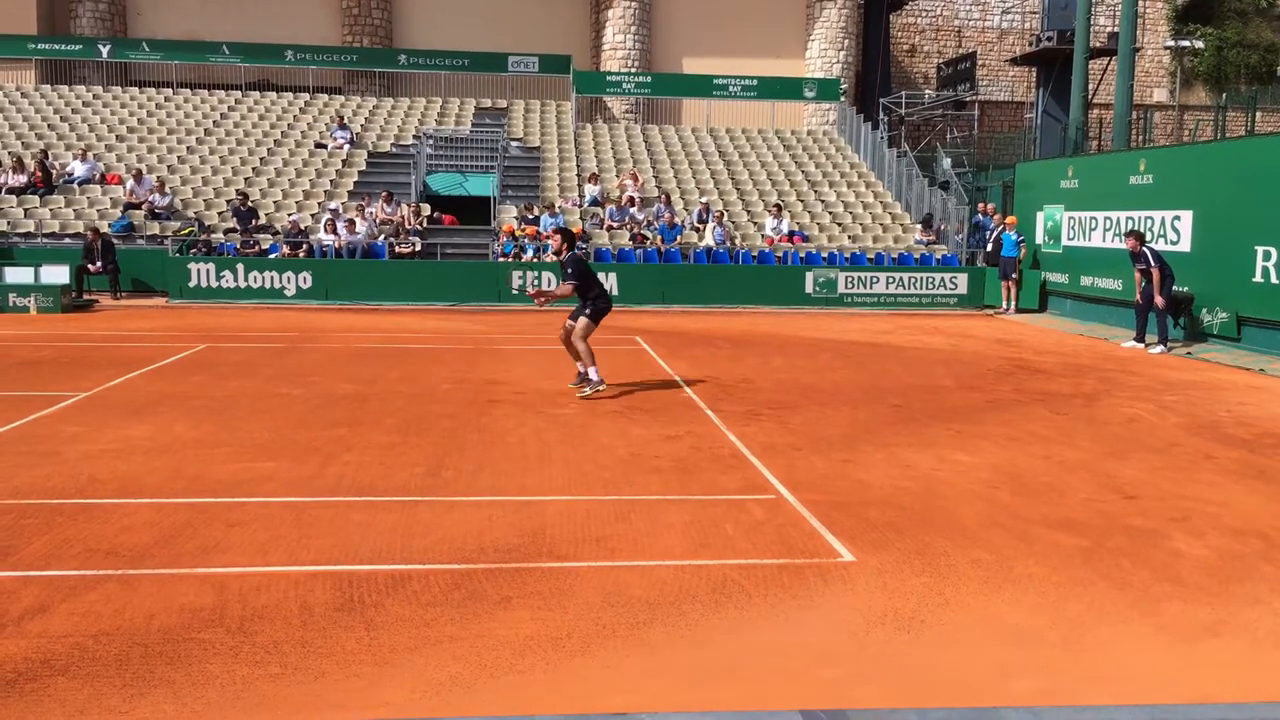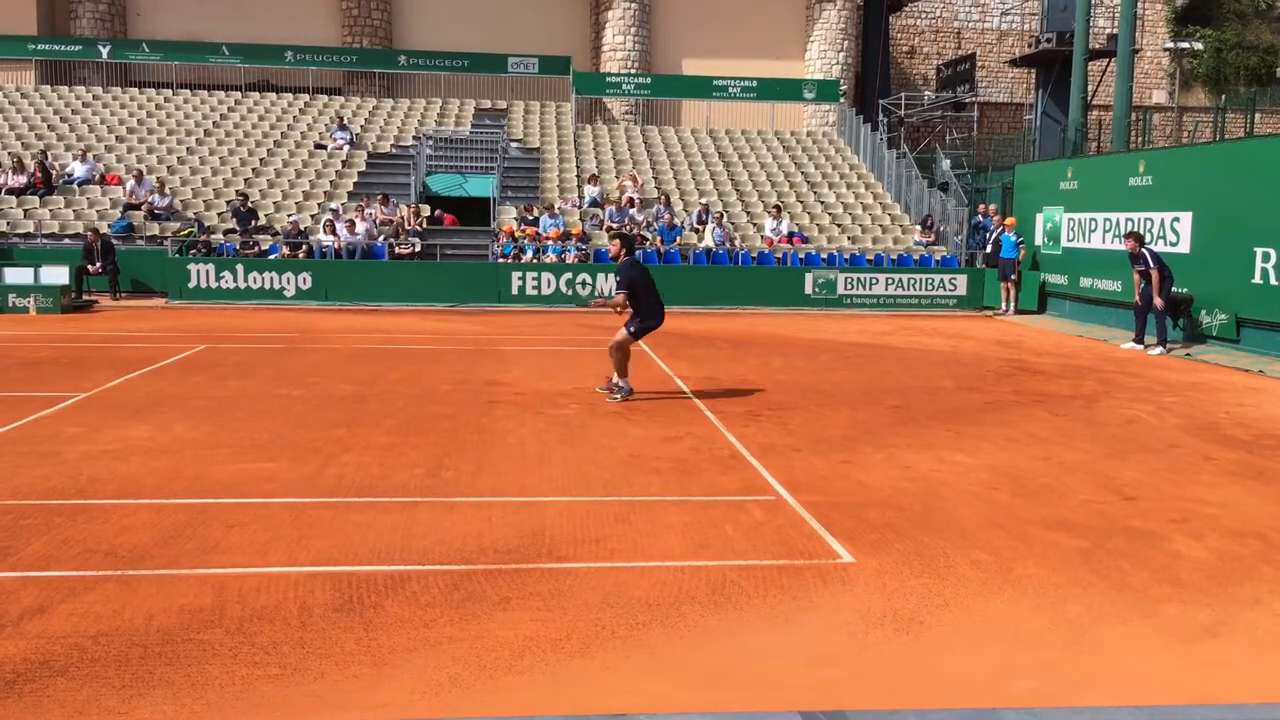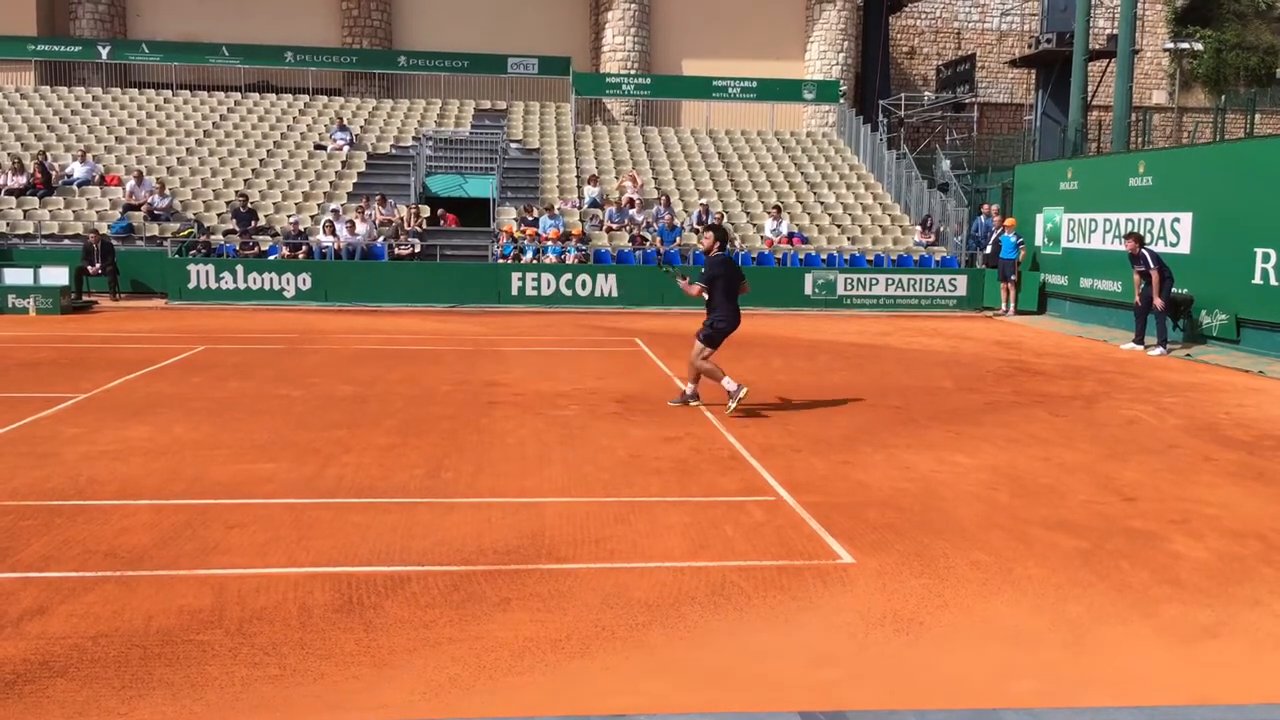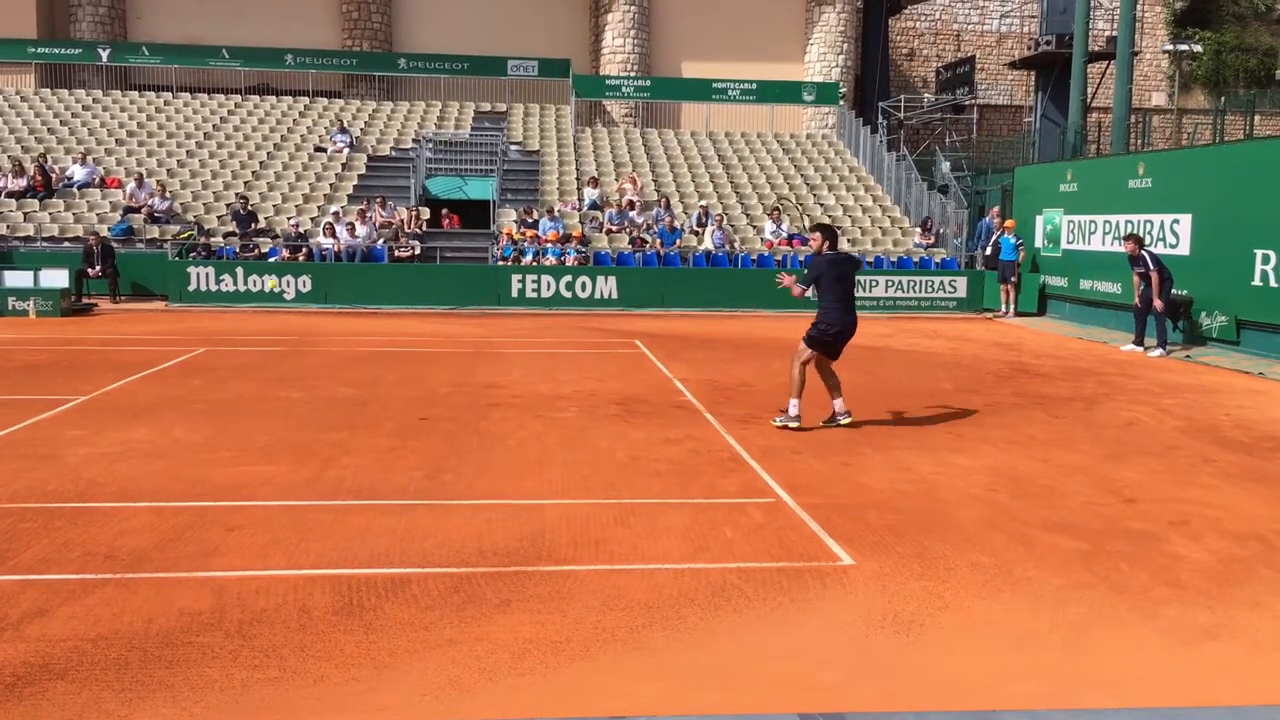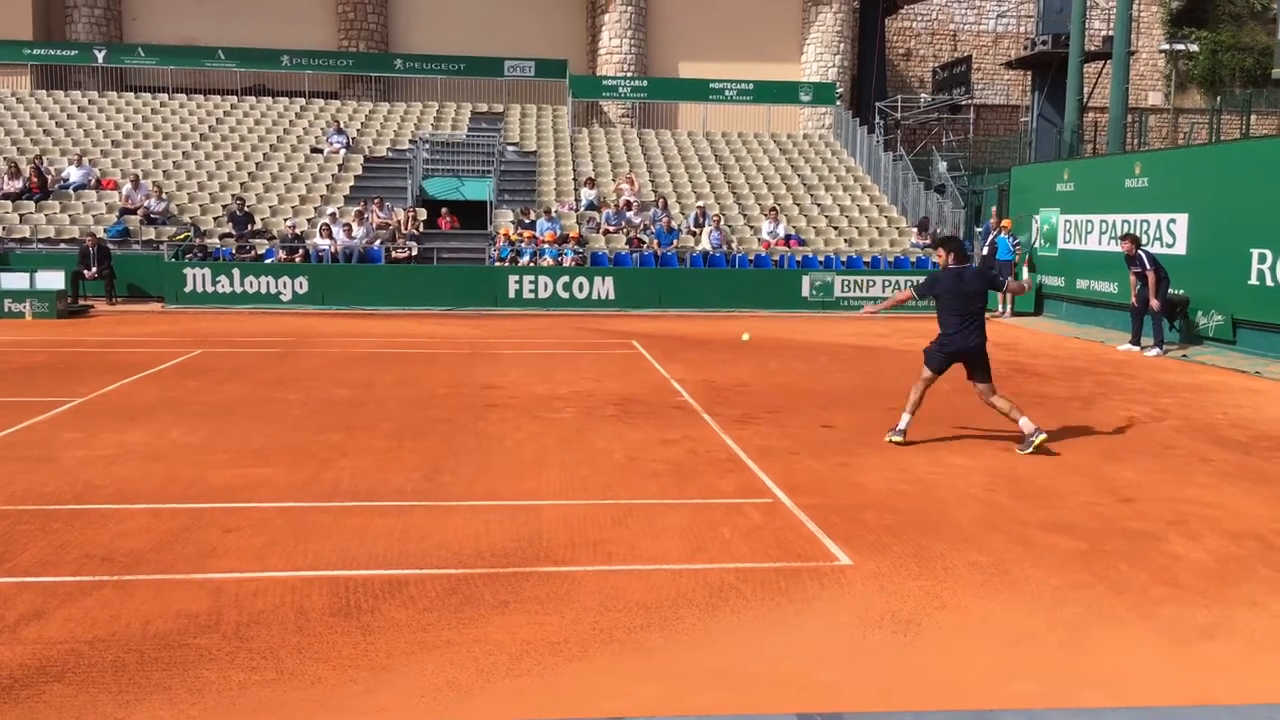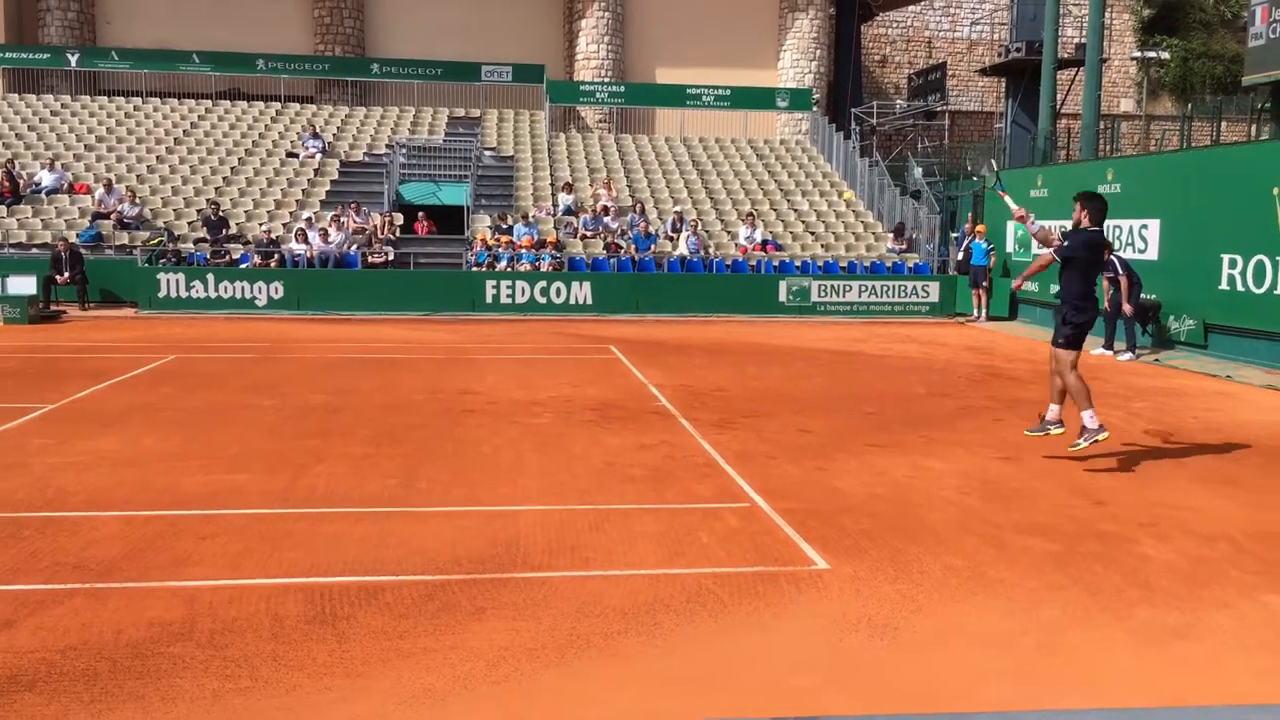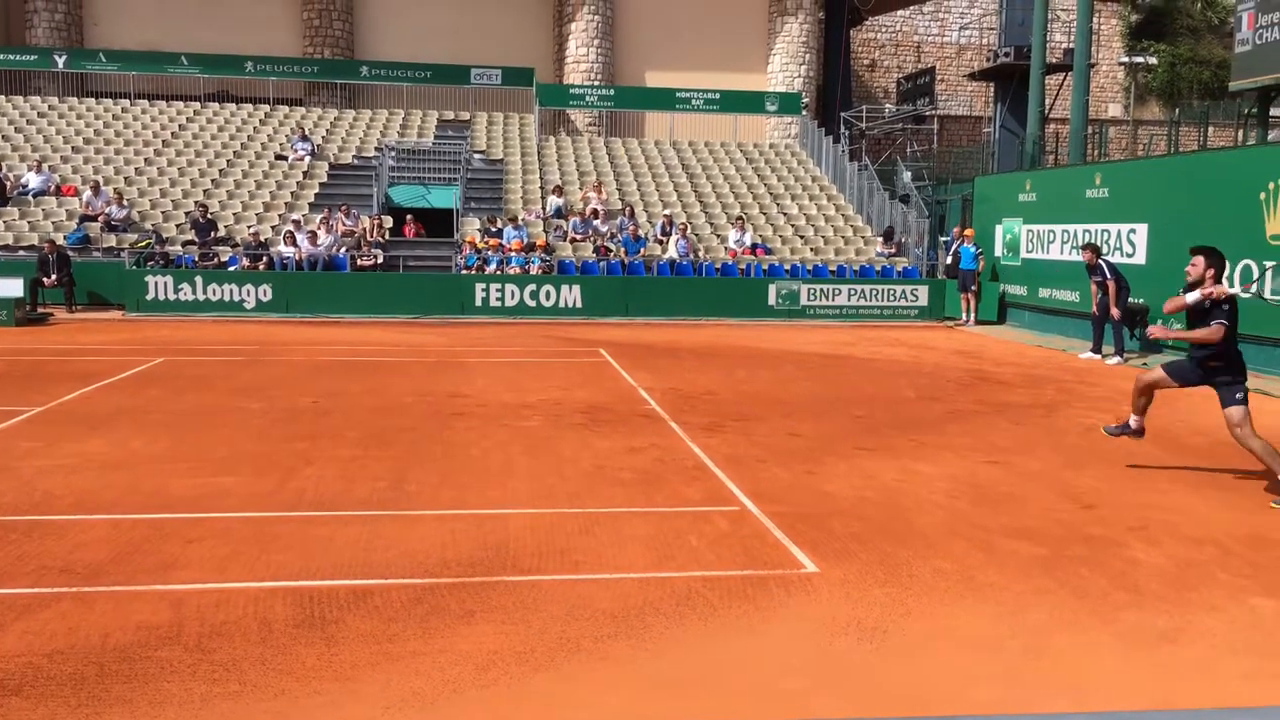
dt=0.3s
person 1, frame 1
left shoulder: (572, 261)
right shoulder: (567, 261)
left elbow: (568, 290)
right elbow: (564, 287)
left wrist: (544, 294)
right wrist: (546, 293)
left hip: (599, 303)
right hip: (588, 303)
left knee: (578, 337)
right knee: (565, 335)
left ankle: (595, 379)
right ankle: (584, 372)
person 1, frame 2
left shoulder: (623, 268)
right shoulder: (632, 265)
left elbow: (620, 300)
left wrist: (606, 303)
right wrist: (623, 305)
left hip: (649, 316)
right hip: (645, 314)
left knee: (615, 345)
right knee: (620, 344)
left ankle: (624, 387)
right ankle: (617, 382)
person 1, frame 3
left shoulder: (713, 263)
right shoulder: (730, 262)
left elbow: (696, 292)
right elbow: (744, 288)
left wrist: (685, 286)
left hip: (720, 318)
right hip: (729, 317)
left knee: (697, 359)
right knee: (698, 355)
left ankle: (734, 389)
right ankle: (689, 394)
person 1, frame 4
left shoulder: (817, 263)
right shoulder: (847, 260)
left elbow: (798, 293)
right elbow: (859, 263)
left wrist: (791, 283)
left hip: (829, 322)
right hip: (848, 324)
left knee: (798, 361)
right knee: (821, 364)
left ankle: (792, 413)
right ankle: (841, 412)
person 1, frame 5
left shoulder: (941, 278)
right shoulder: (982, 275)
left elbow: (906, 295)
right elbow: (1015, 288)
left wrist: (877, 307)
right wrist: (1024, 285)
left hip: (949, 344)
right hip: (975, 344)
left knee: (922, 383)
right knee: (990, 394)
left ankle: (900, 429)
right ankle: (1031, 430)
person 1, frame 6
left shoulder: (1080, 238)
right shoulder: (1095, 239)
left elbow: (1044, 261)
right elbow: (1053, 241)
left wrist: (1021, 278)
right wrist: (1028, 222)
left hip: (1074, 310)
right hip: (1081, 308)
left knee: (1066, 369)
right knee: (1056, 366)
left ankle: (1093, 426)
right ankle: (1053, 419)
person 1, frame 7
left shoulder: (1225, 301)
right shoulder: (1193, 294)
left elbow: (1214, 333)
right elbow: (1168, 308)
left wrist: (1169, 333)
right wrist: (1199, 293)
left hip: (1227, 372)
right hip: (1197, 365)
left knee: (1242, 432)
right knee: (1143, 382)
right ankle: (1134, 425)
